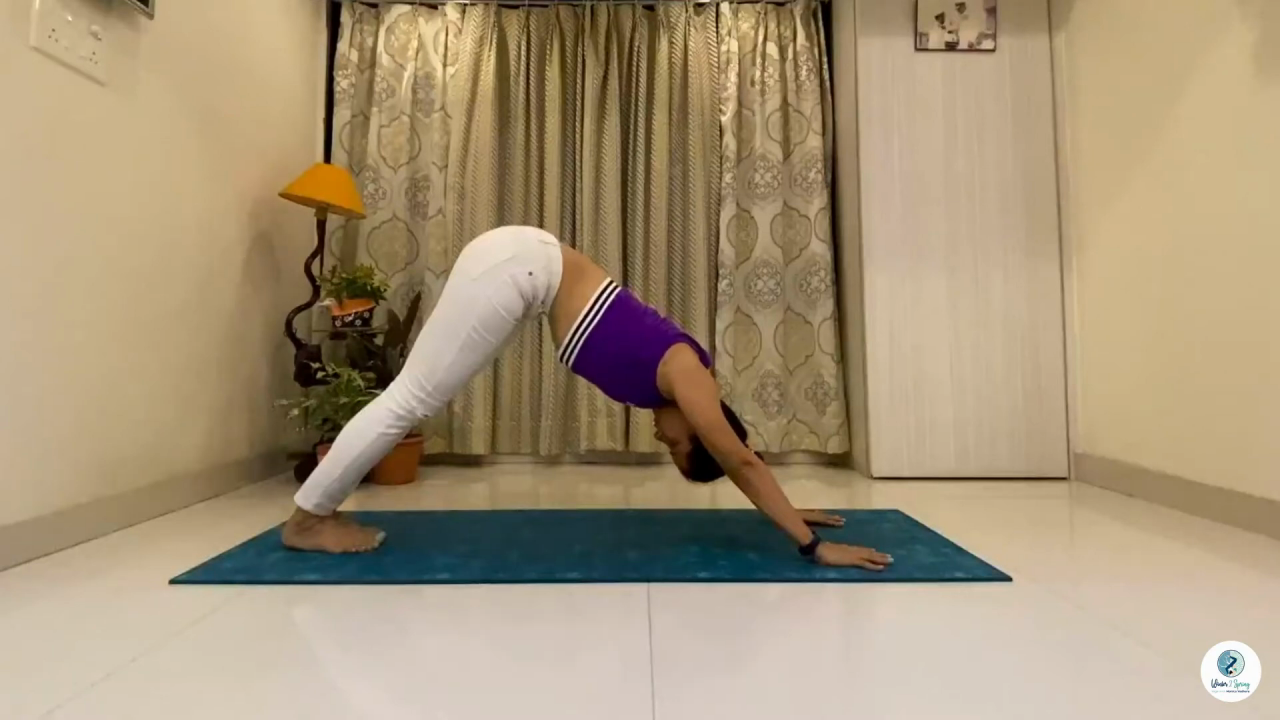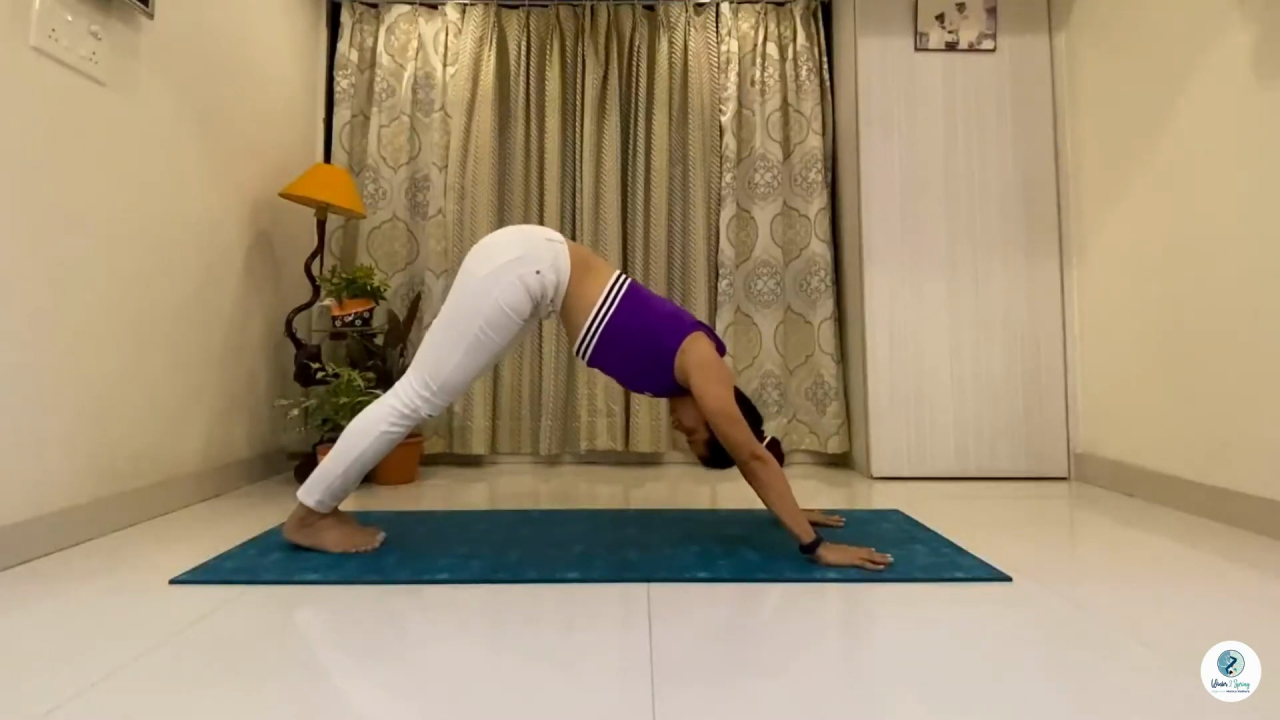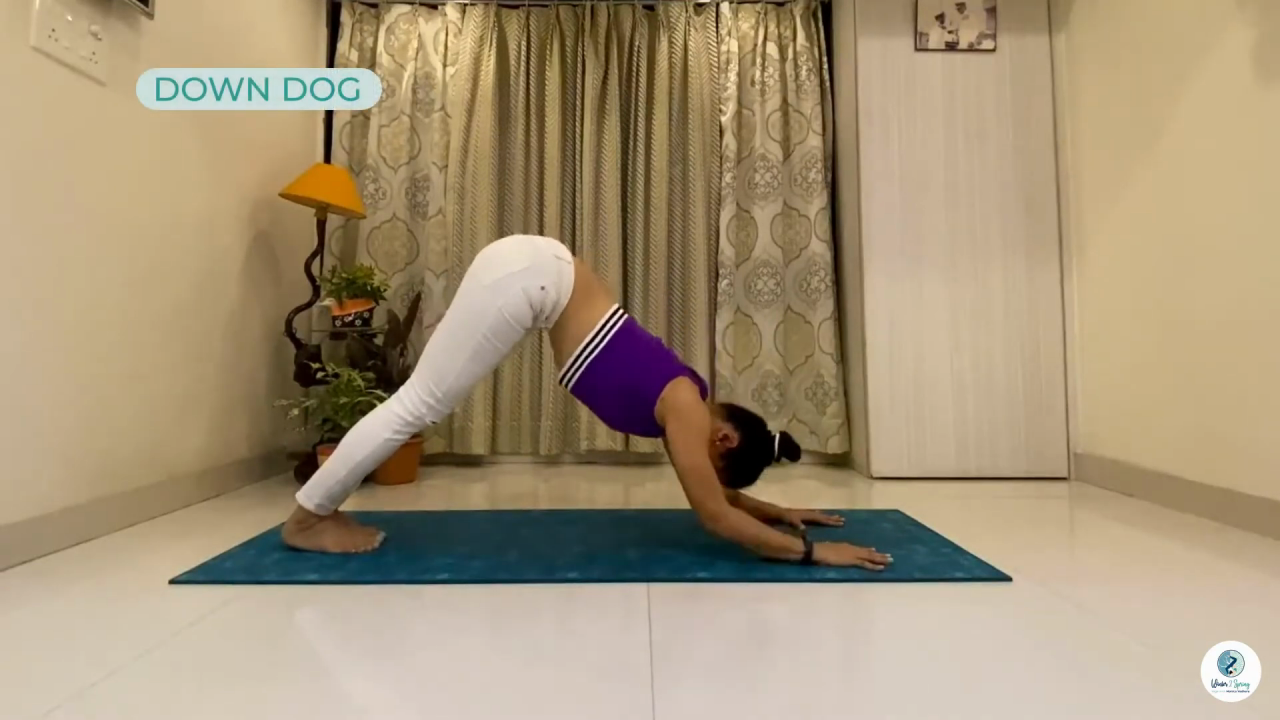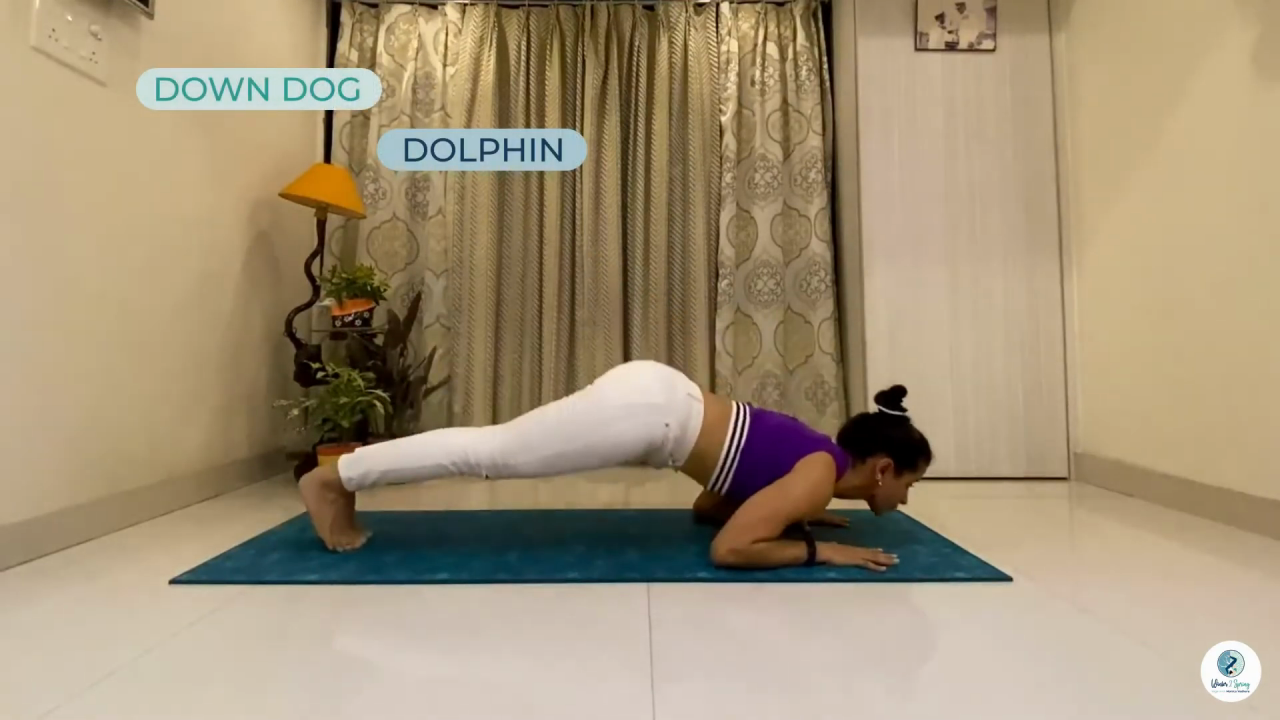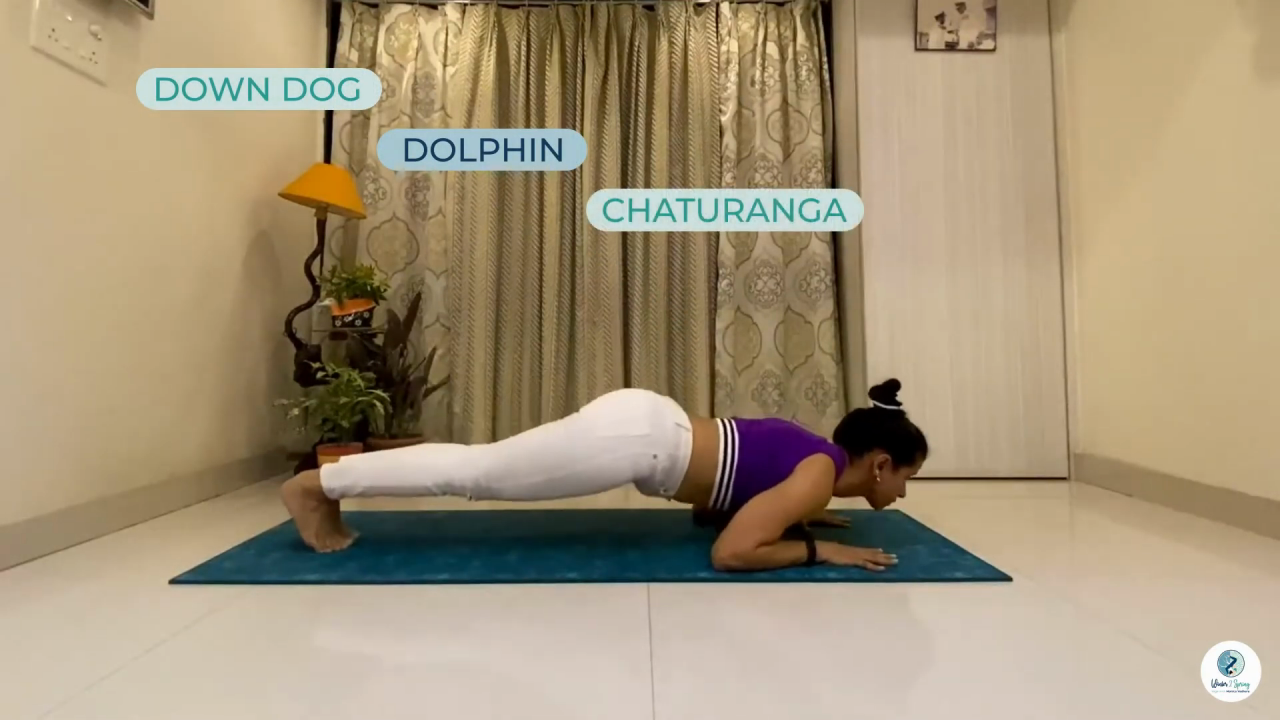
dt=1s
person 1, frame 1
left shoulder: (679, 373)
right shoulder: (682, 376)
left elbow: (739, 460)
right elbow: (741, 460)
left wrist: (786, 512)
right wrist: (812, 544)
left hip: (525, 262)
right hip: (518, 266)
left knee: (412, 399)
right knee: (411, 399)
left ankle: (320, 507)
right ankle: (306, 518)
person 1, frame 2
left shoulder: (693, 364)
right shoulder: (700, 365)
left elbow: (750, 456)
right elbow: (752, 456)
left wrist: (791, 512)
right wrist: (814, 544)
left hip: (532, 262)
right hip: (527, 264)
left knee: (419, 397)
right knee: (419, 397)
left ankle: (324, 504)
right ankle: (308, 515)
person 1, frame 3
left shoulder: (682, 404)
right shoulder: (684, 410)
left elbow: (714, 491)
right elbow: (716, 517)
left wrist: (776, 510)
right wrist: (812, 551)
left hip: (537, 268)
right hip: (527, 275)
left knee: (421, 404)
right knee: (421, 404)
left ankle: (322, 506)
right ankle: (308, 516)
person 1, frame 4
left shoulder: (812, 453)
right shoulder: (822, 478)
left elbow: (710, 506)
right elbow: (729, 549)
left wrist: (795, 517)
right wrist: (816, 548)
left hip: (652, 393)
right hip: (647, 407)
left knee: (489, 448)
right knee: (489, 452)
left ankle: (343, 476)
right ankle: (335, 477)
person 1, frame 5
left shoulder: (808, 452)
right shoulder: (821, 475)
left elbow: (731, 505)
right elbow: (732, 552)
left wrist: (798, 514)
right wrist: (817, 548)
left hip: (643, 419)
right hip: (638, 438)
left knee: (475, 467)
right knee: (473, 474)
left ankle: (331, 482)
right ankle: (318, 484)
